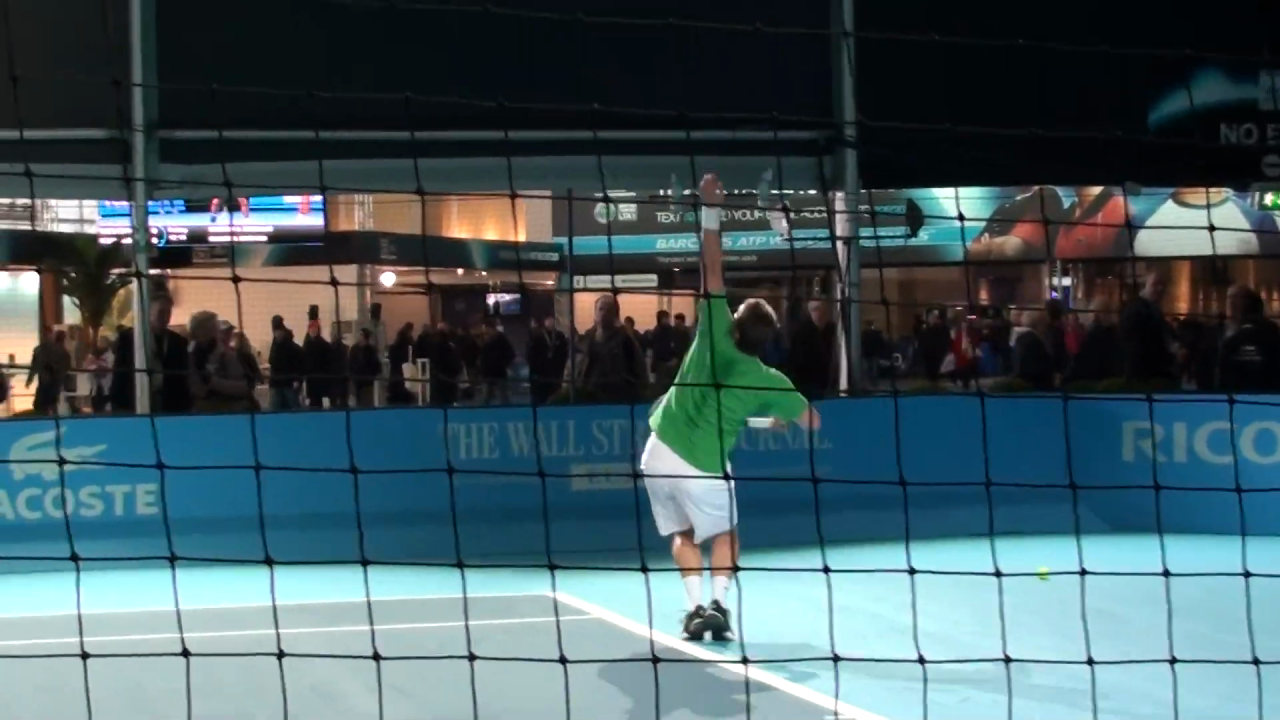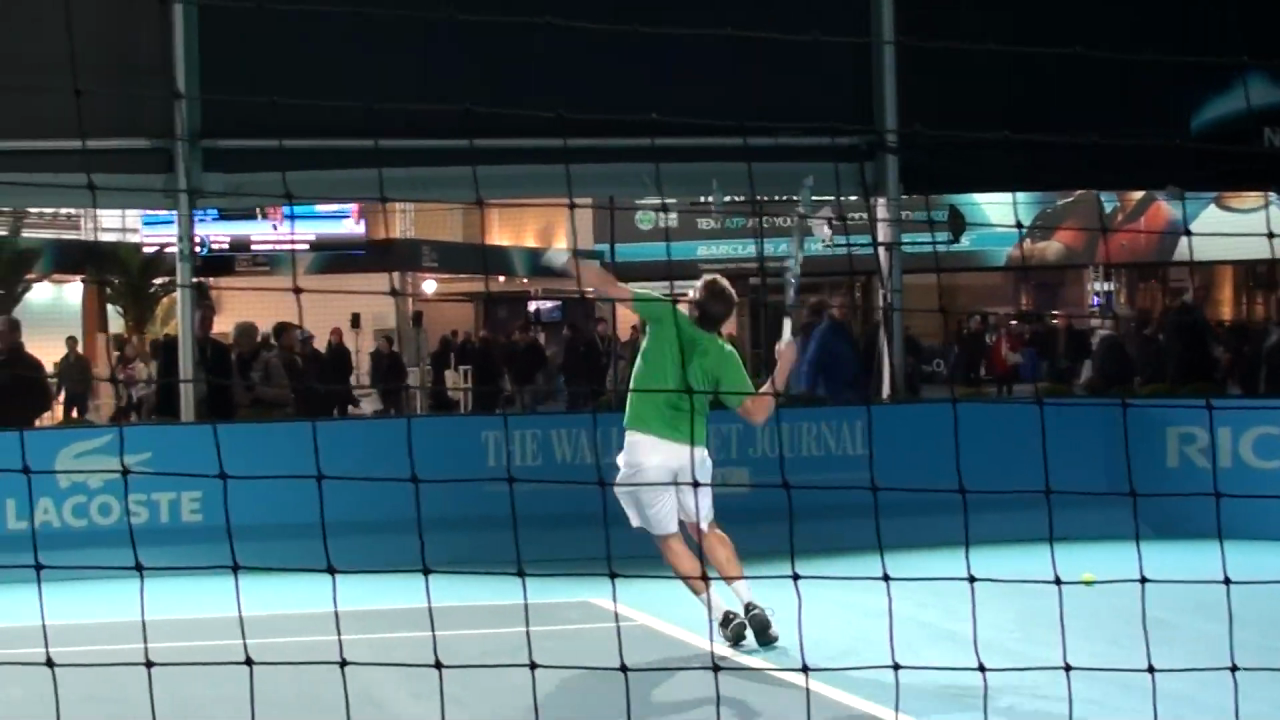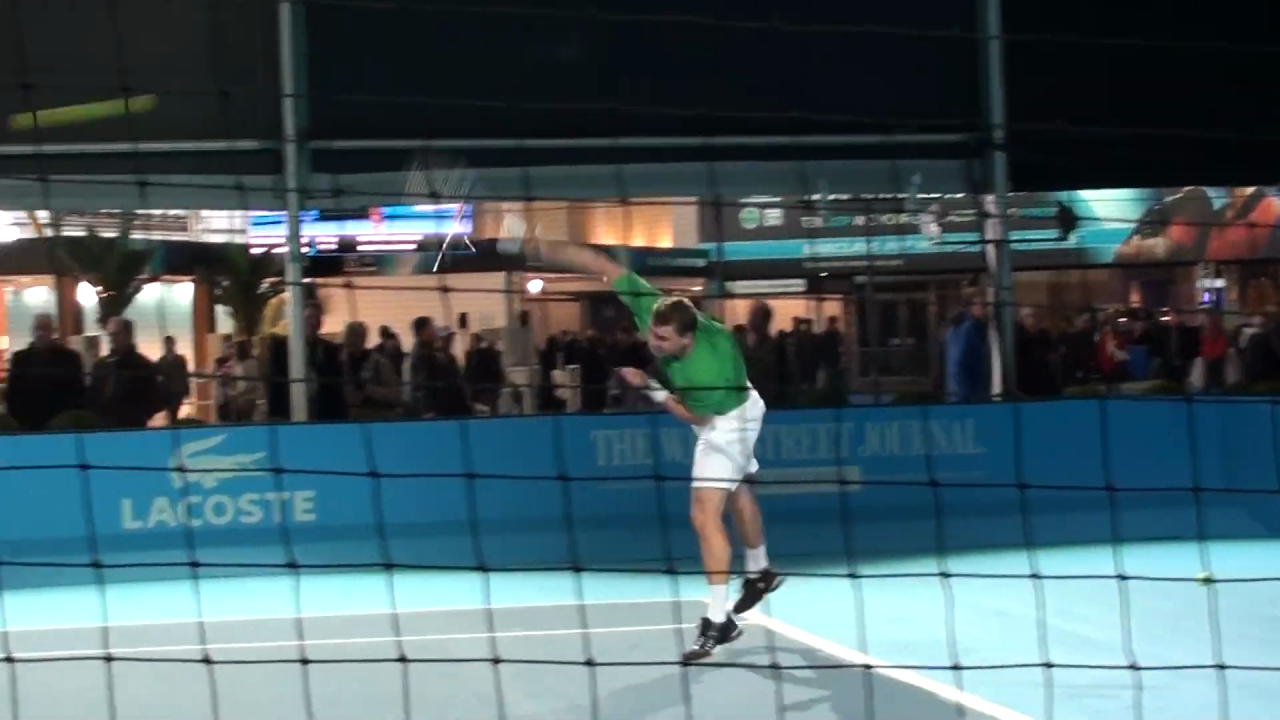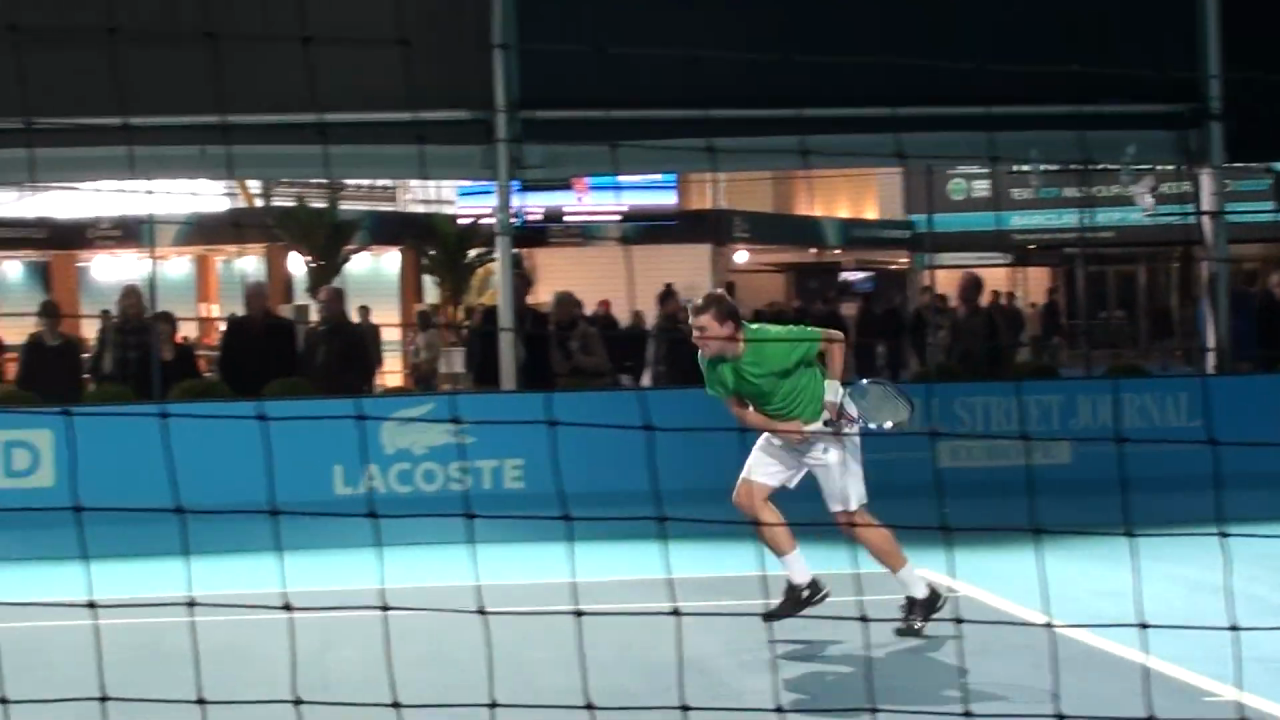
dt=0.3s
person 1, frame 1
left shoulder: (713, 340)
right shoulder: (768, 381)
left elbow: (712, 275)
right elbow: (813, 420)
left wrist: (711, 210)
right wrist: (778, 416)
left hip: (658, 458)
right hip: (703, 475)
left knee: (683, 537)
right knee: (721, 538)
left ankle: (698, 608)
right ankle: (716, 602)
person 1, frame 2
left shoulder: (669, 318)
right shoulder: (722, 356)
left elbow: (611, 288)
right elbow: (758, 413)
left wrist: (564, 262)
right wrist: (783, 368)
left hip: (645, 448)
right hip: (690, 451)
left knee: (670, 539)
right knee: (707, 530)
left ankle: (724, 616)
right ankle: (750, 607)
person 1, frame 3
left shoulder: (702, 365)
right shoulder: (654, 310)
left elbow: (694, 415)
right elbow: (608, 270)
left wrist: (651, 387)
right wrist: (543, 247)
left hip: (731, 416)
right hip: (721, 414)
left knee: (703, 511)
right knee: (736, 492)
left ankle: (718, 620)
right ankle: (759, 571)
person 1, frame 4
left shoulder: (779, 339)
right shoulder: (710, 361)
left elbow: (833, 339)
right elbow: (738, 408)
left wrist: (834, 394)
right wrist: (778, 426)
left hip: (825, 425)
right hip: (784, 431)
left knee: (850, 518)
right knee: (746, 497)
left ankle: (922, 595)
right ankle: (803, 583)
